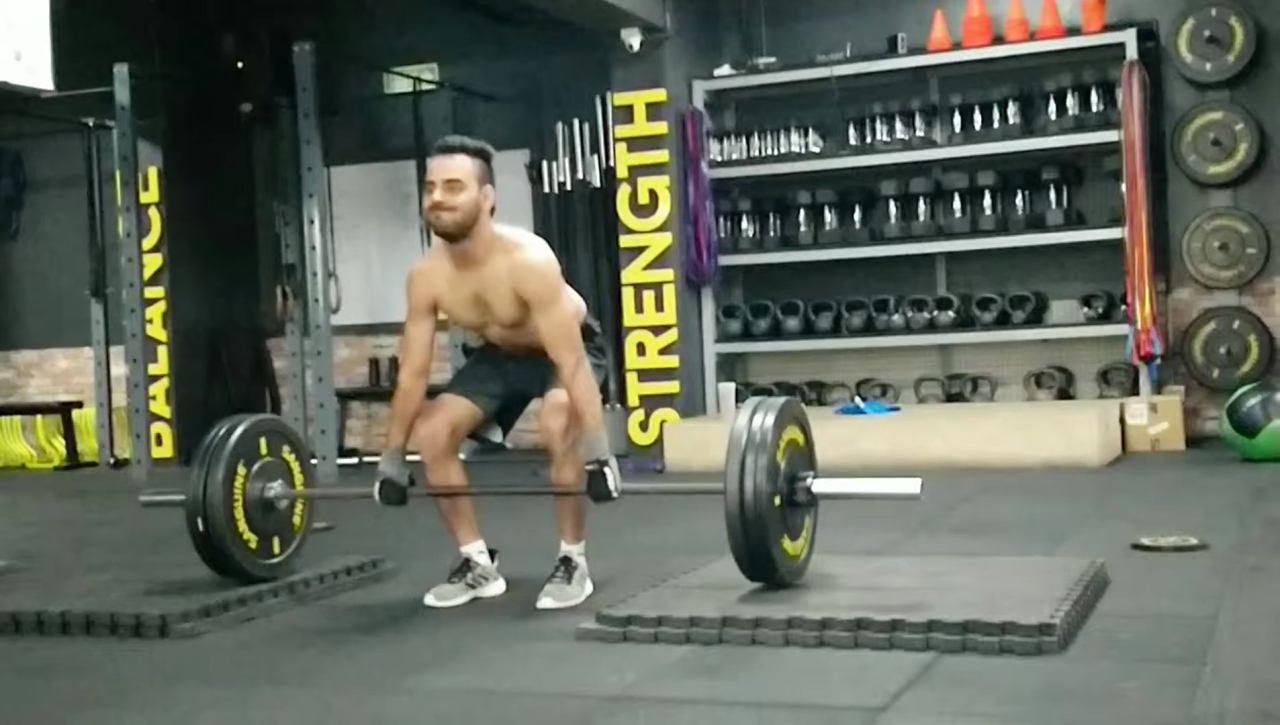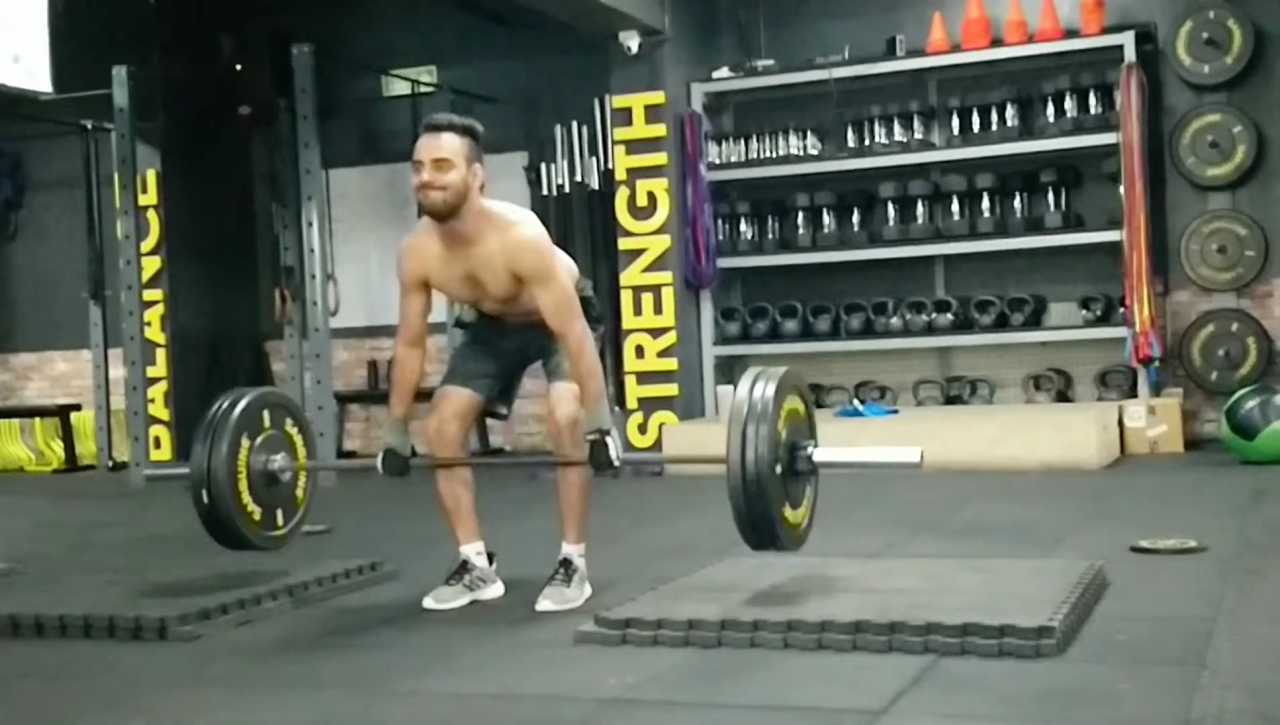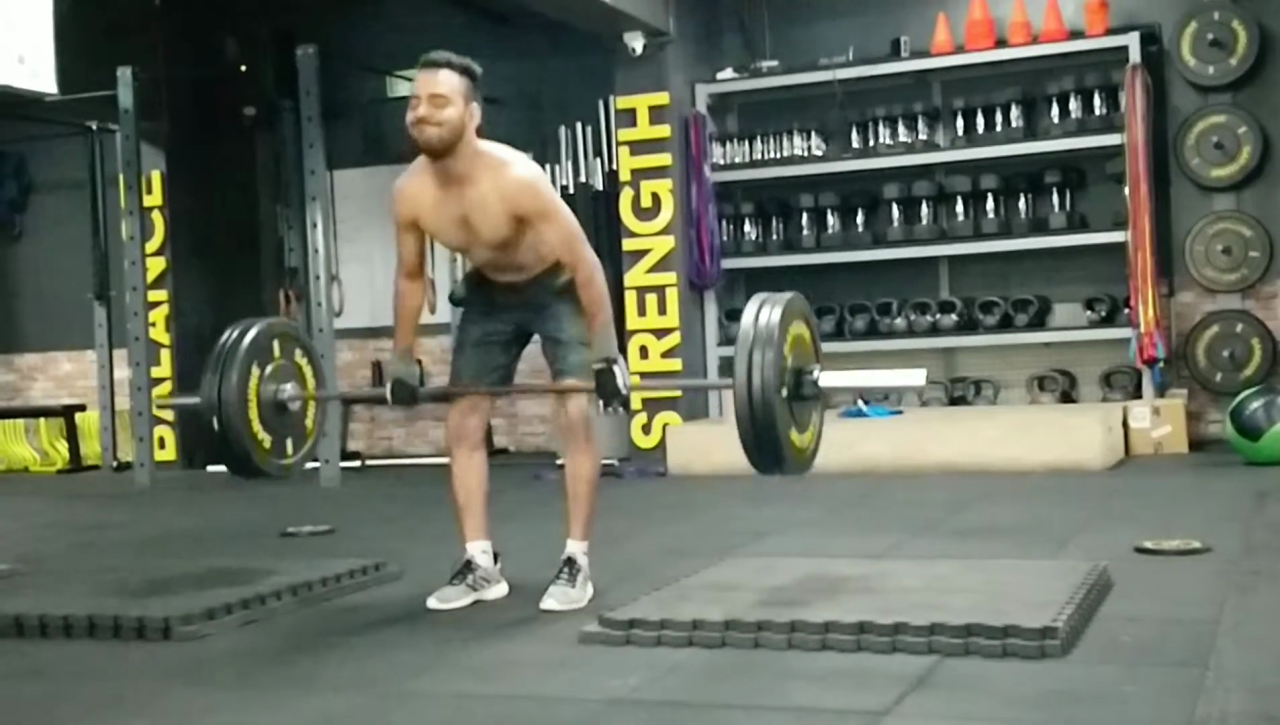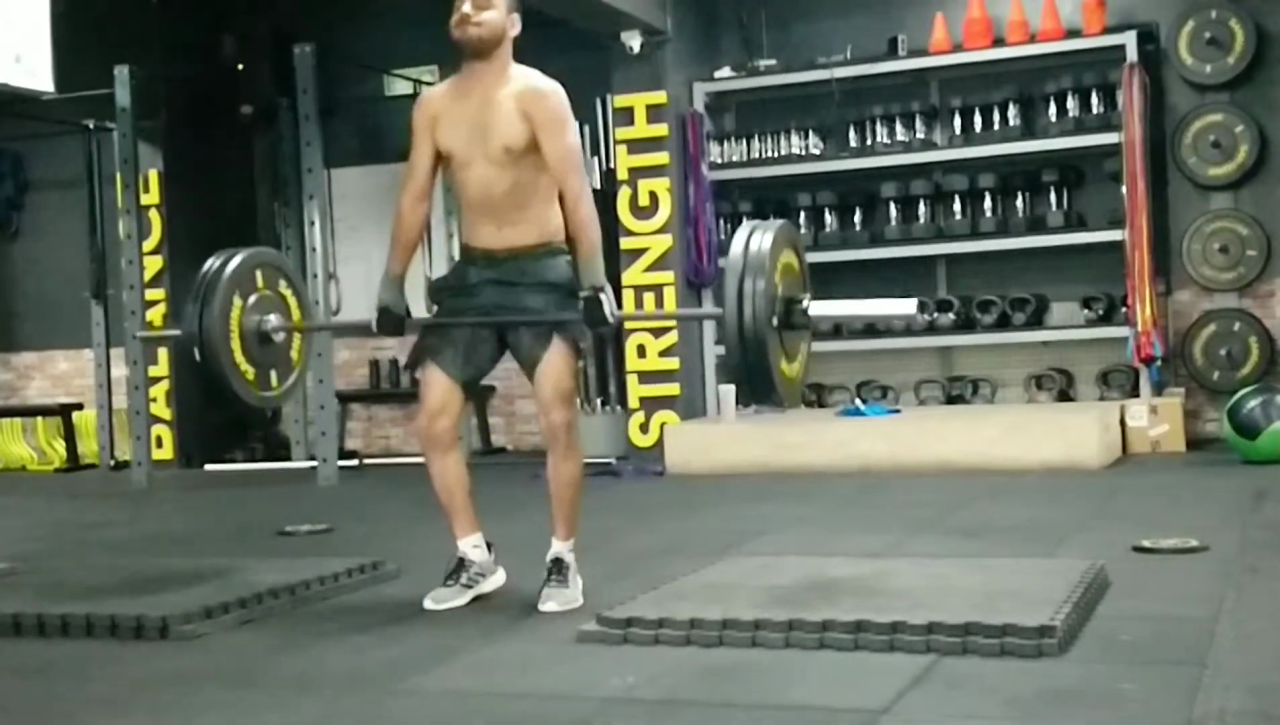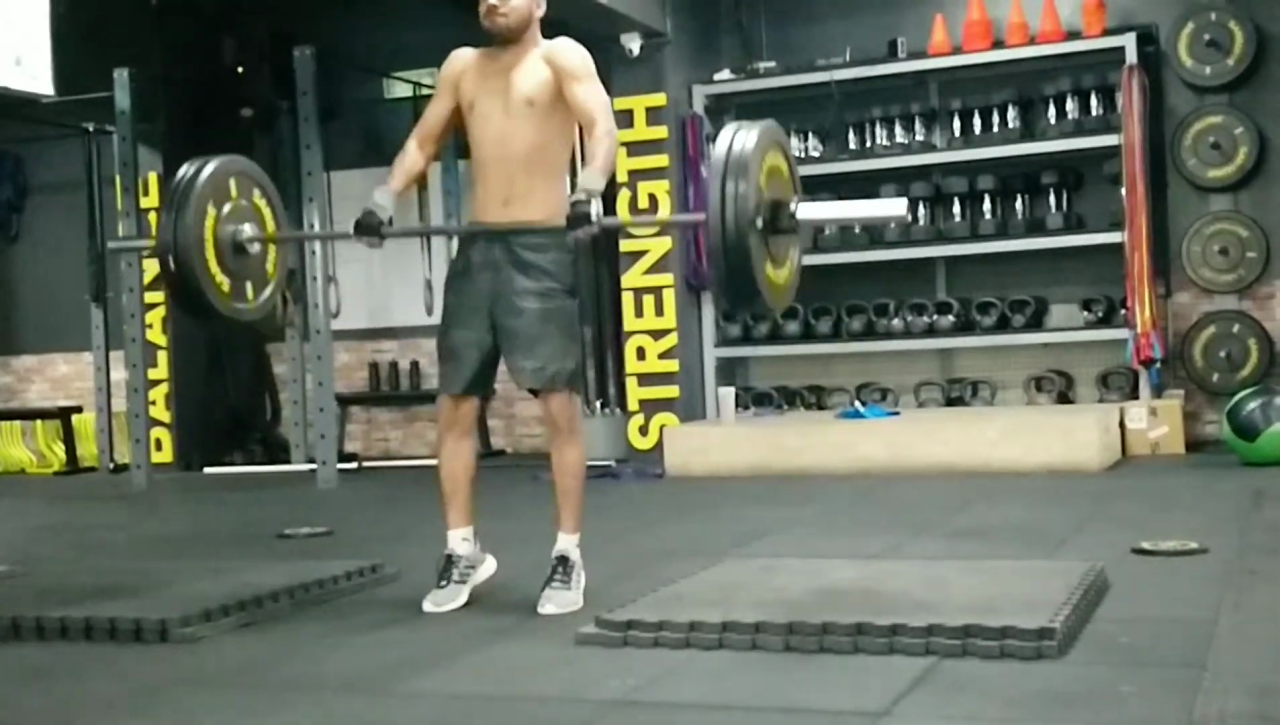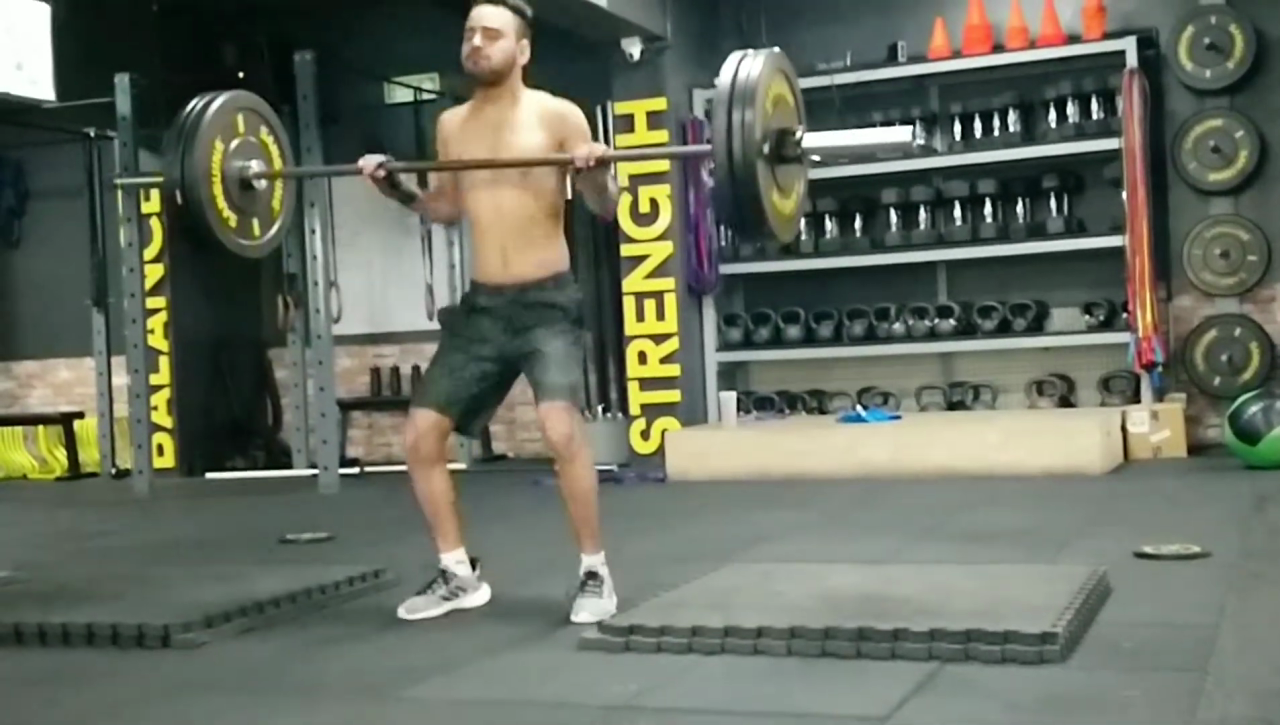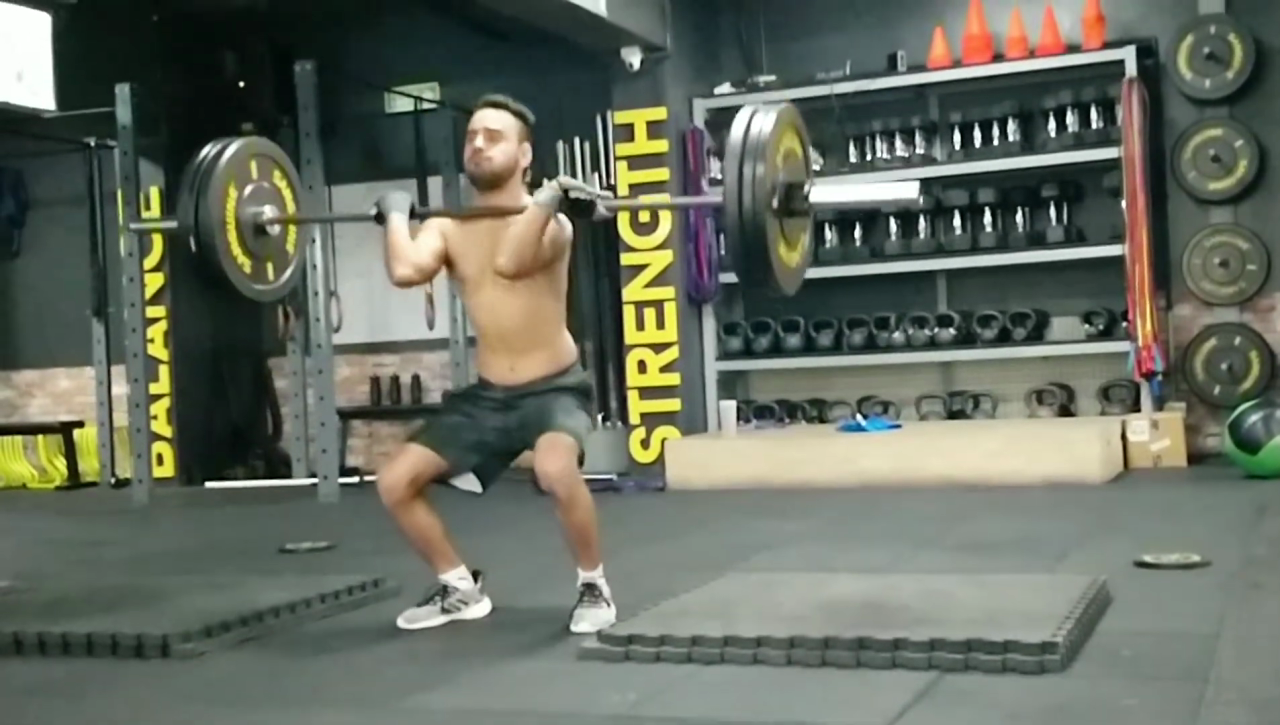
dt=0.7s
person 1, frame 1
left shoulder: (529, 262)
right shoulder: (426, 276)
left elbow: (570, 364)
right elbow: (412, 373)
left wrist: (599, 452)
right wrist: (392, 459)
left hip: (569, 348)
right hip: (499, 355)
left knee: (558, 424)
right knee: (431, 433)
left ankle: (572, 562)
right ankle: (478, 563)
person 1, frame 2
left shoulder: (521, 236)
right shoulder: (417, 251)
left elbow: (573, 335)
right elbow: (410, 343)
left wrist: (601, 423)
right wrist: (395, 432)
left hip: (561, 318)
right hip: (493, 325)
left knee: (565, 419)
right knee: (442, 426)
left ankle: (572, 563)
right ankle: (477, 565)
person 1, frame 3
left shoulder: (516, 177)
right shoulder: (410, 192)
left elbow: (585, 264)
right elbow: (410, 277)
left wrist: (607, 355)
right wrist: (402, 362)
left hip: (556, 287)
right hip: (488, 294)
left knee: (575, 413)
right knee: (463, 423)
left ankle: (575, 563)
right ankle: (480, 564)
person 1, frame 4
left shoulder: (537, 93)
right shoulder: (433, 104)
left elbow: (574, 191)
right elbow: (414, 198)
left wrist: (595, 282)
right wrist: (392, 287)
left hip: (540, 271)
right hip: (470, 274)
left knee: (557, 417)
right knee: (434, 420)
left ankle: (562, 561)
right ankle: (474, 558)
person 1, frame 5
left shoulder: (562, 57)
right shoulder: (461, 64)
left elbow: (603, 128)
right elbow: (422, 142)
left wrist: (590, 191)
right wrist: (382, 201)
left hip: (541, 248)
right hip: (476, 249)
left knee: (559, 405)
right knee: (455, 408)
left ankle: (567, 557)
right ankle: (463, 551)
person 1, frame 6
left shoulder: (555, 115)
right shoulder: (451, 124)
left elbow: (607, 206)
left wrist: (594, 174)
right wrist: (397, 189)
left hip: (547, 302)
right hip: (481, 306)
left knee: (560, 427)
right knee: (420, 436)
left ankle: (594, 572)
right ankle: (458, 574)
person 1, frame 7
left shoulder: (549, 224)
right shoulder: (446, 228)
left elbow: (508, 261)
right elbow: (404, 270)
left wrist: (550, 198)
right wrist: (396, 212)
left hip: (553, 392)
right hip: (485, 398)
left knee: (555, 468)
right knee: (395, 482)
left ankle: (594, 586)
right ankle: (460, 585)
